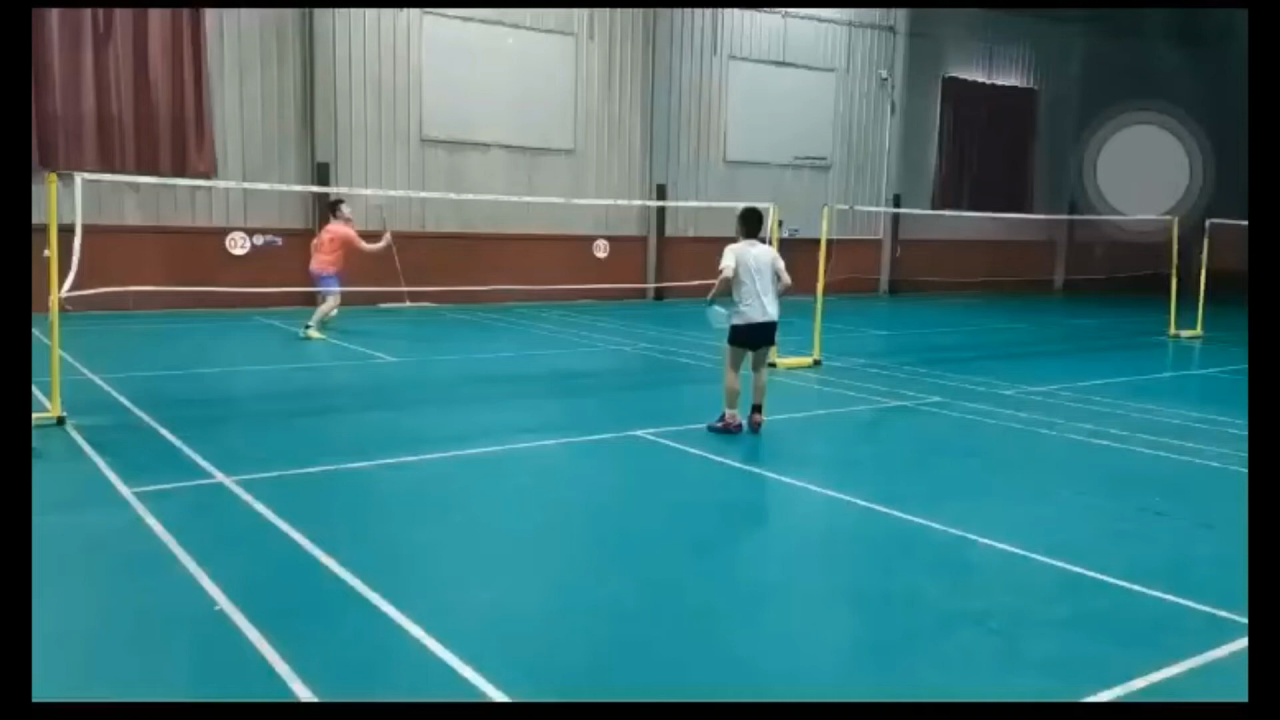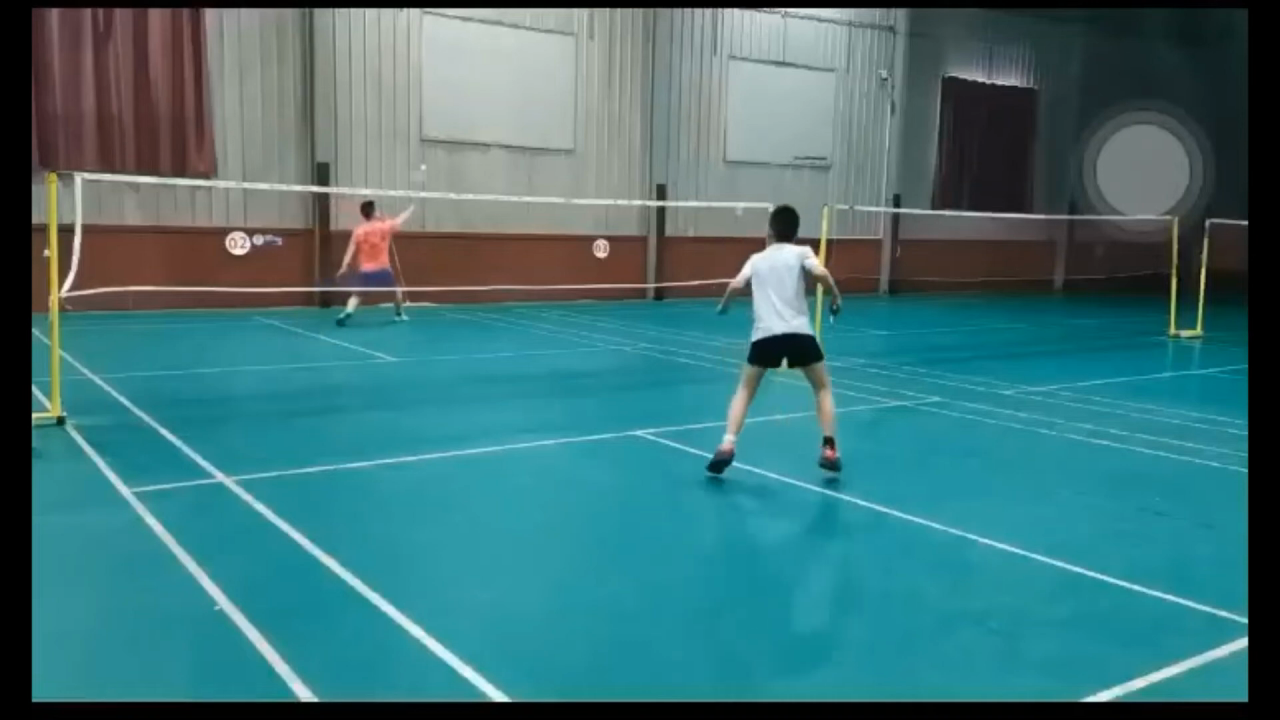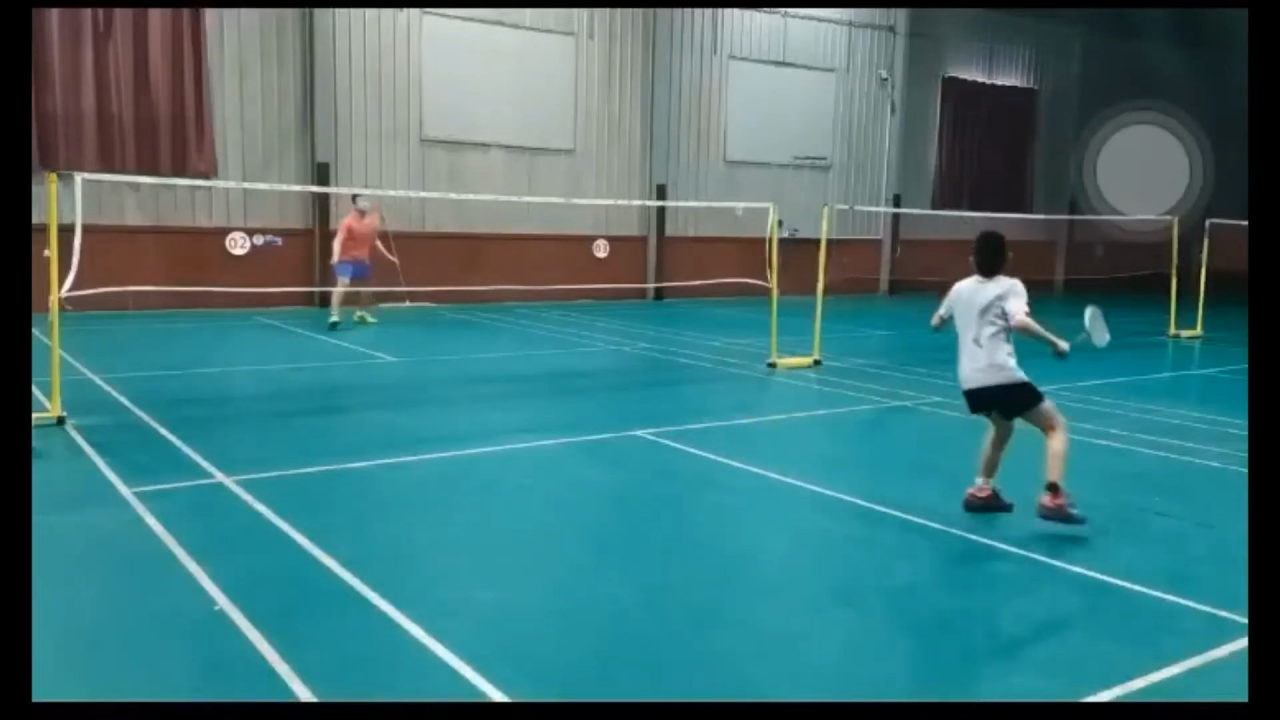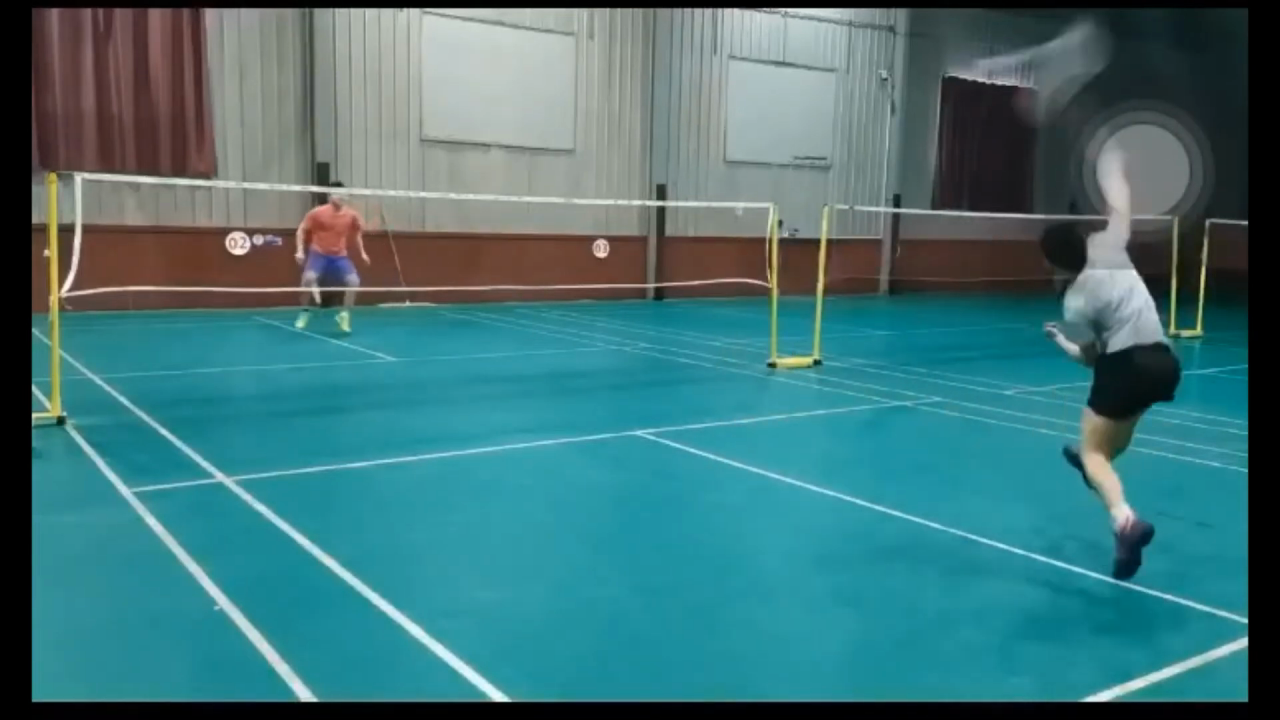
dt=0.7s
person 1, frame 1
left shoulder: (733, 250)
right shoulder: (770, 252)
left elbow: (727, 276)
right elbow: (786, 282)
left wrist: (713, 296)
left hip: (745, 318)
right hip: (769, 318)
left knee: (732, 368)
right knee: (759, 367)
left ankle: (731, 418)
right ankle: (756, 415)
person 1, frame 2
left shoulder: (757, 259)
right shoulder: (801, 252)
left elbow: (736, 285)
right elbow: (820, 272)
left wrist: (723, 305)
right wrist: (835, 298)
left hip: (765, 334)
right hip: (798, 332)
left knee: (744, 392)
right knee: (823, 389)
left ankle: (727, 447)
right ankle: (829, 450)
person 1, frame 3
left shoulder: (959, 290)
right shoulder: (1010, 287)
left elbow: (936, 323)
right elbow: (1019, 322)
right wrist: (1055, 341)
left hip: (972, 382)
right hip: (1003, 379)
left knee: (1002, 428)
right knee: (1055, 428)
left ankle: (981, 490)
right ankle: (1052, 496)
person 1, frame 4
left shoulder: (1077, 304)
right shoulder: (1107, 248)
left elbow: (1090, 359)
right elbow: (1120, 202)
left wrist: (1062, 342)
right wrist: (1111, 162)
left hip: (1125, 364)
right hip: (1163, 364)
left knee: (1095, 453)
right knee: (1116, 434)
left ankle: (1126, 522)
